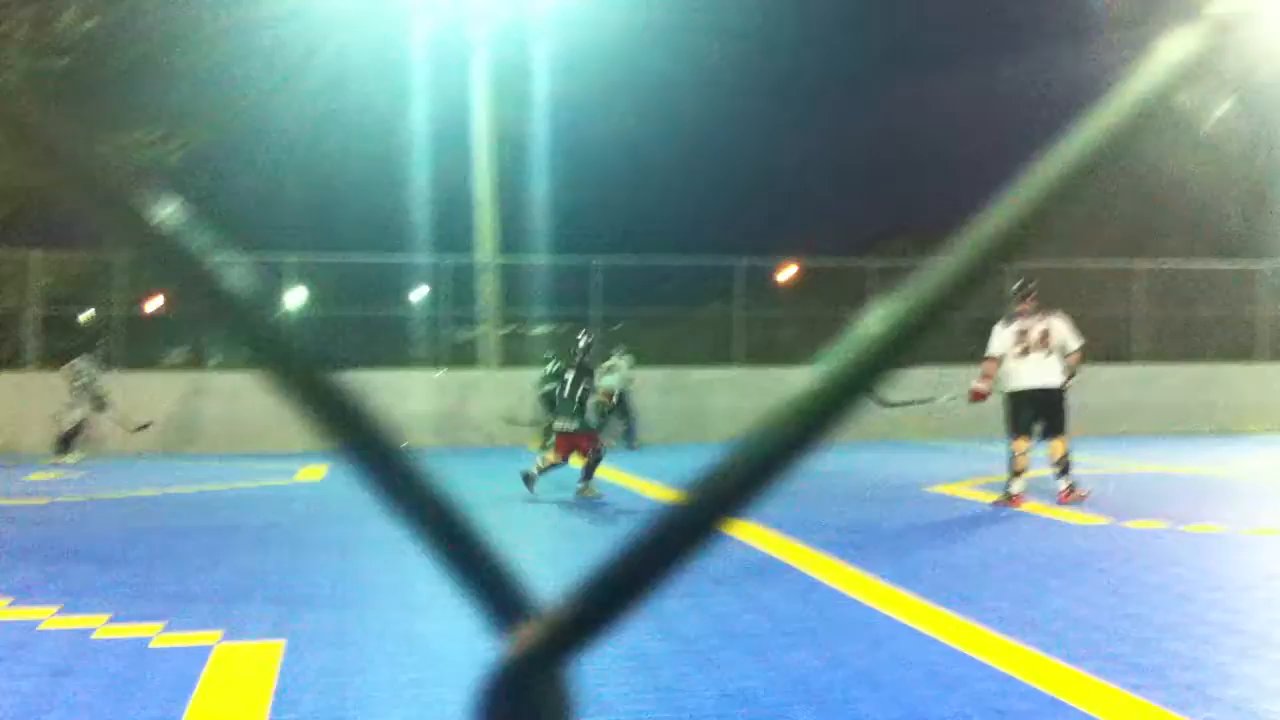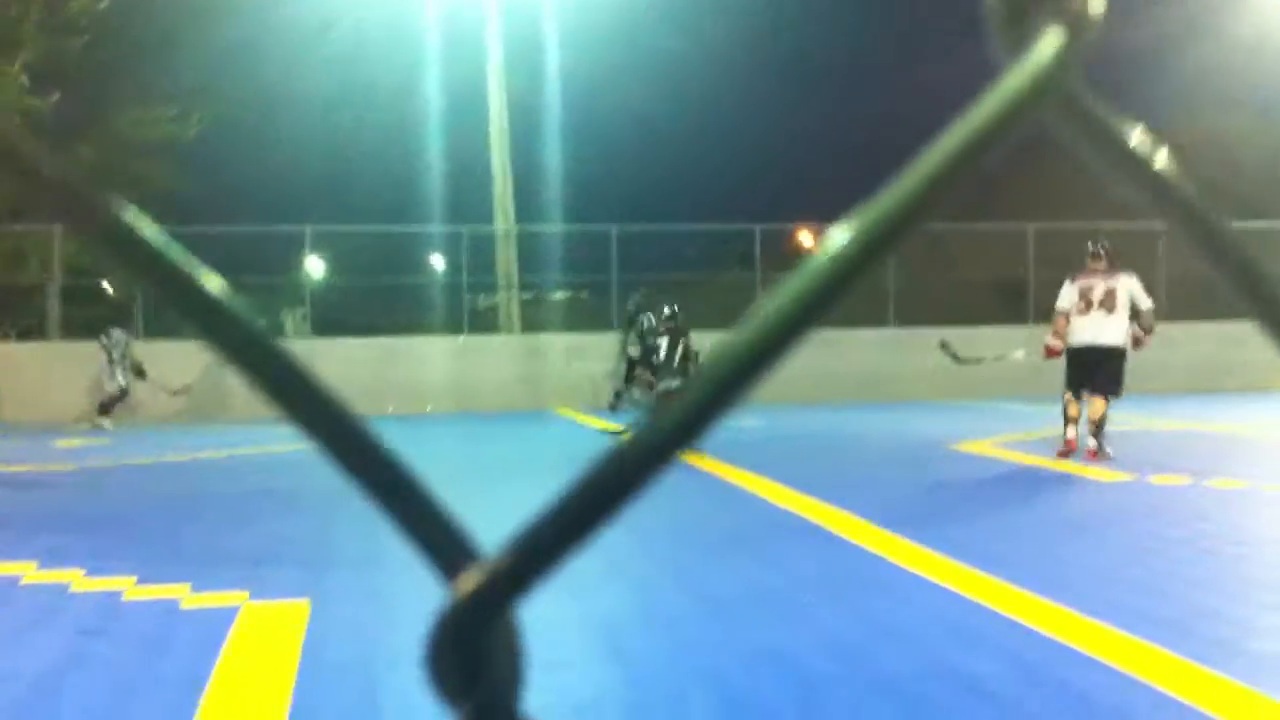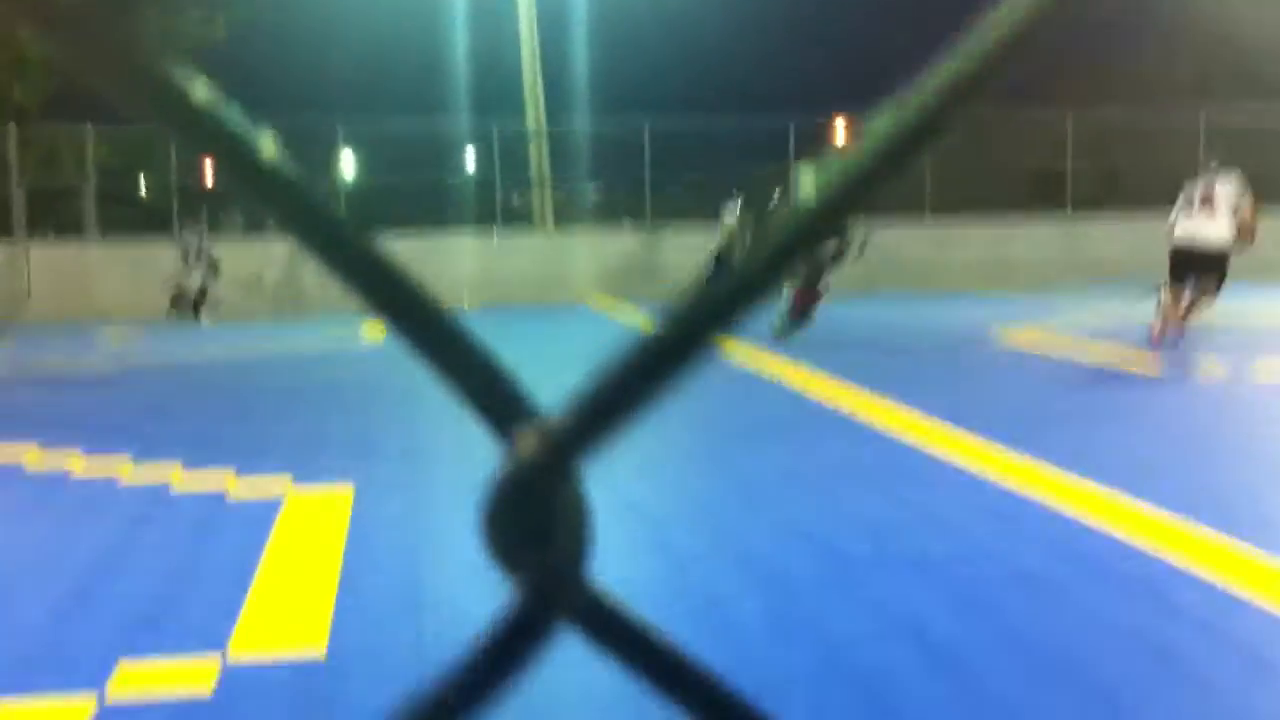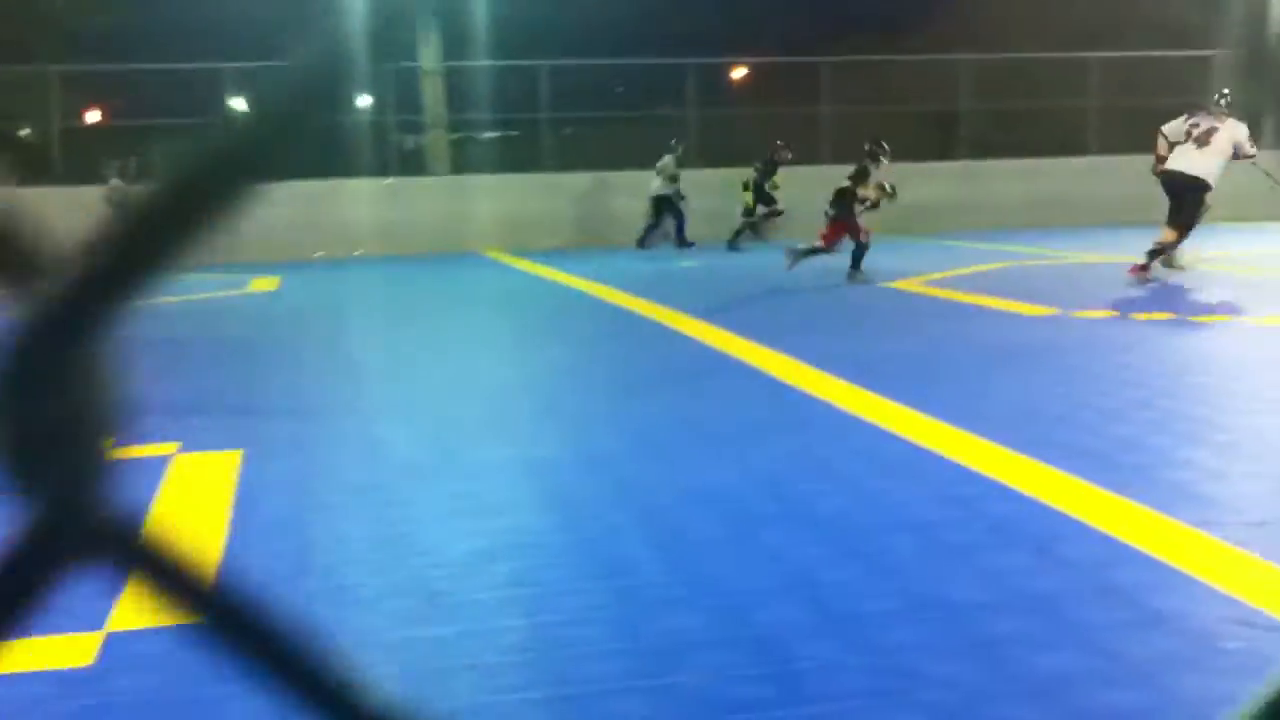
dt=0.4s
person 1, frame 1
left shoulder: (1005, 325)
right shoulder: (1056, 319)
left elbow: (993, 358)
right elbow: (1075, 351)
left wrist: (982, 385)
right wrist: (1065, 377)
left hip: (1020, 389)
right hip: (1052, 387)
left knee: (1020, 439)
right knee: (1056, 435)
left ankle: (1014, 491)
right ankle: (1066, 488)
person 1, frame 2
left shoulder: (1075, 281)
right shoulder: (1127, 279)
left elbow: (1062, 313)
right elbow: (1146, 309)
left wrist: (1054, 341)
right wrist: (1143, 334)
left hip: (1079, 344)
right hip: (1111, 345)
left knee: (1073, 391)
right knee: (1101, 394)
left ankle: (1069, 439)
right ankle: (1094, 445)
person 1, frame 3
left shoulder: (1189, 189)
right shoulder: (1231, 182)
left elbow: (1173, 223)
right elbow: (1245, 203)
right wrist: (1247, 232)
left hip: (1183, 242)
right hip: (1216, 245)
left knee: (1175, 284)
right knee: (1209, 285)
left ankle: (1160, 326)
right ankle: (1179, 319)
person 1, frame 4
left shoulder: (1193, 118)
right shoulder: (1236, 127)
left elbow: (1164, 133)
right elbow: (1249, 153)
left wrist: (1160, 161)
right wrist: (1232, 151)
left hip: (1172, 173)
right hip: (1197, 180)
right knee: (1179, 227)
left ankle: (1168, 254)
right ankle: (1143, 266)
